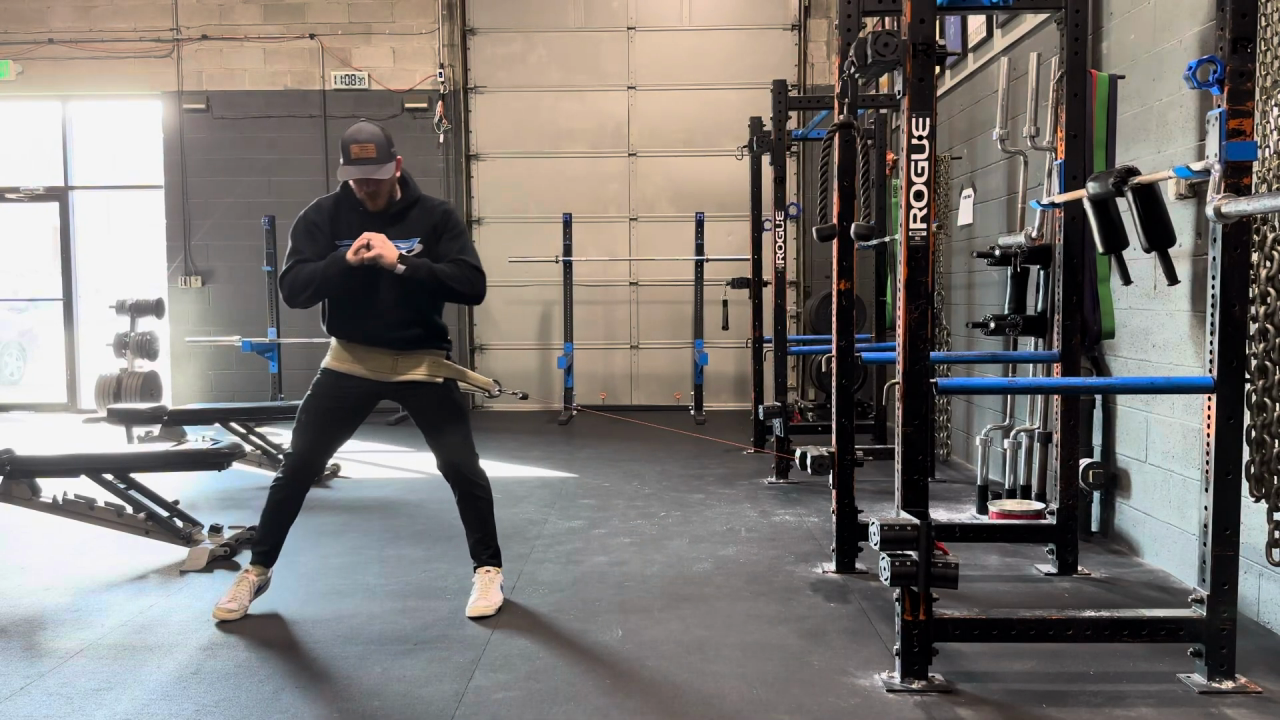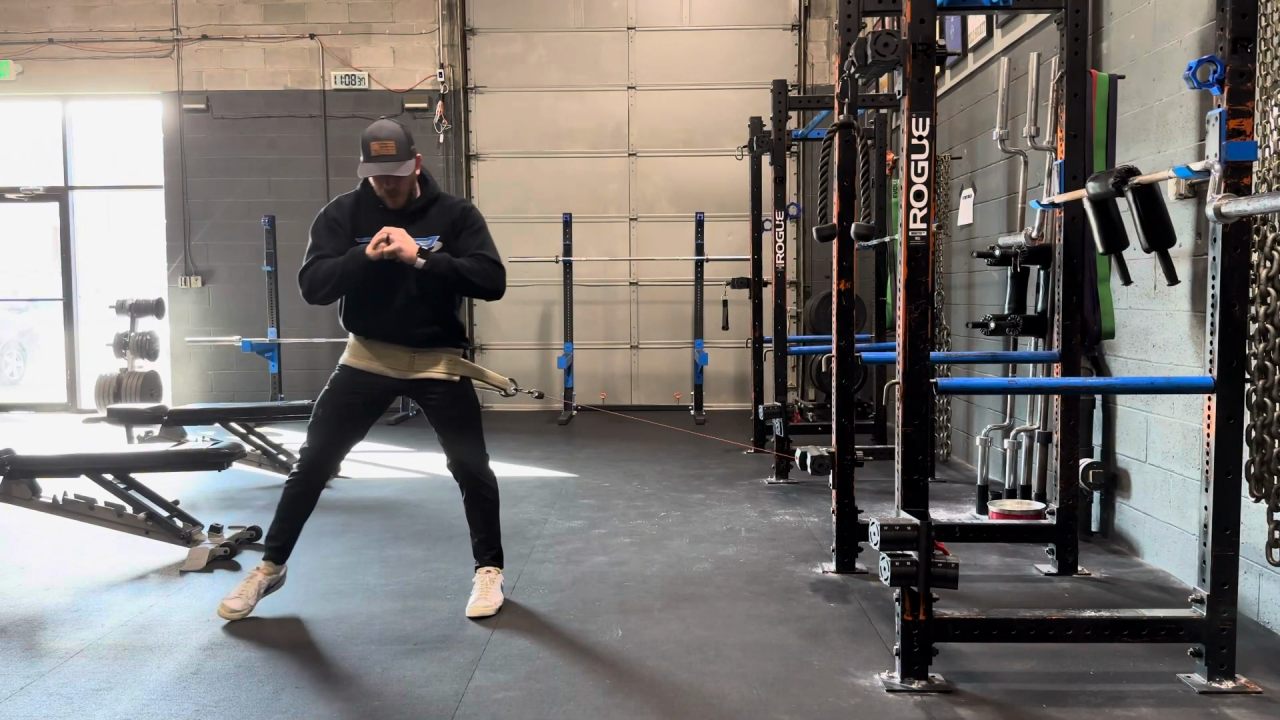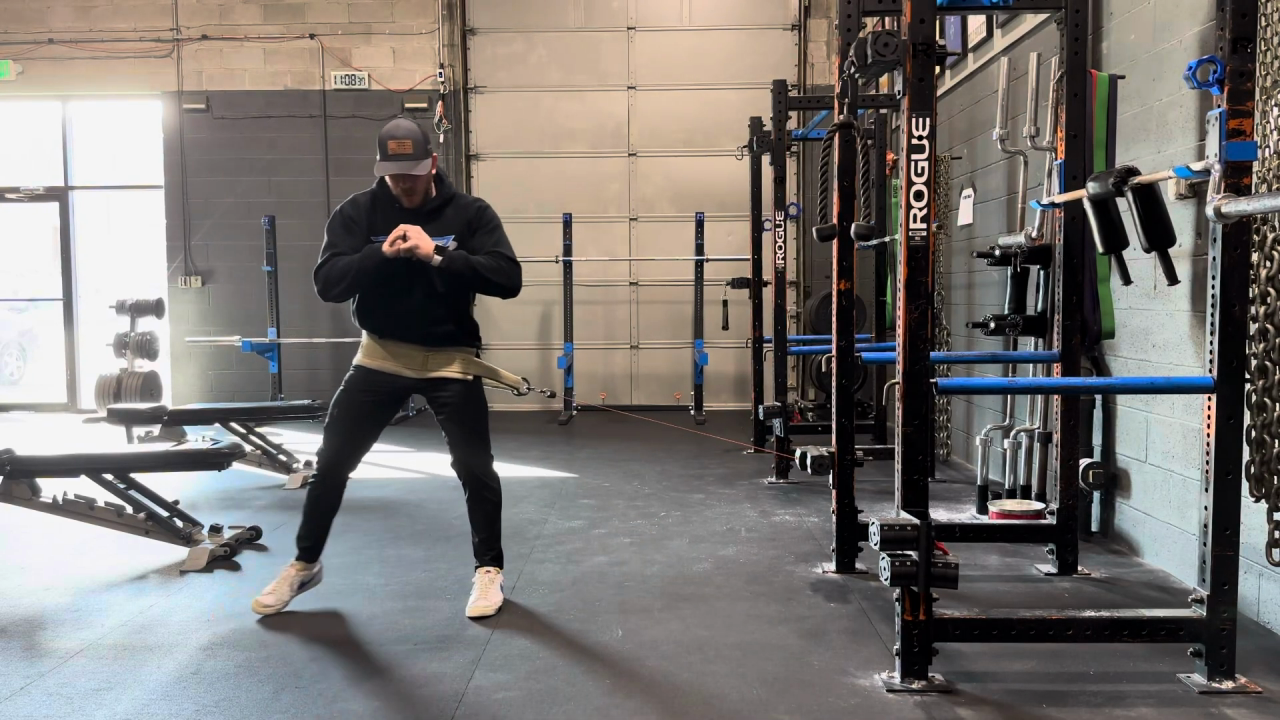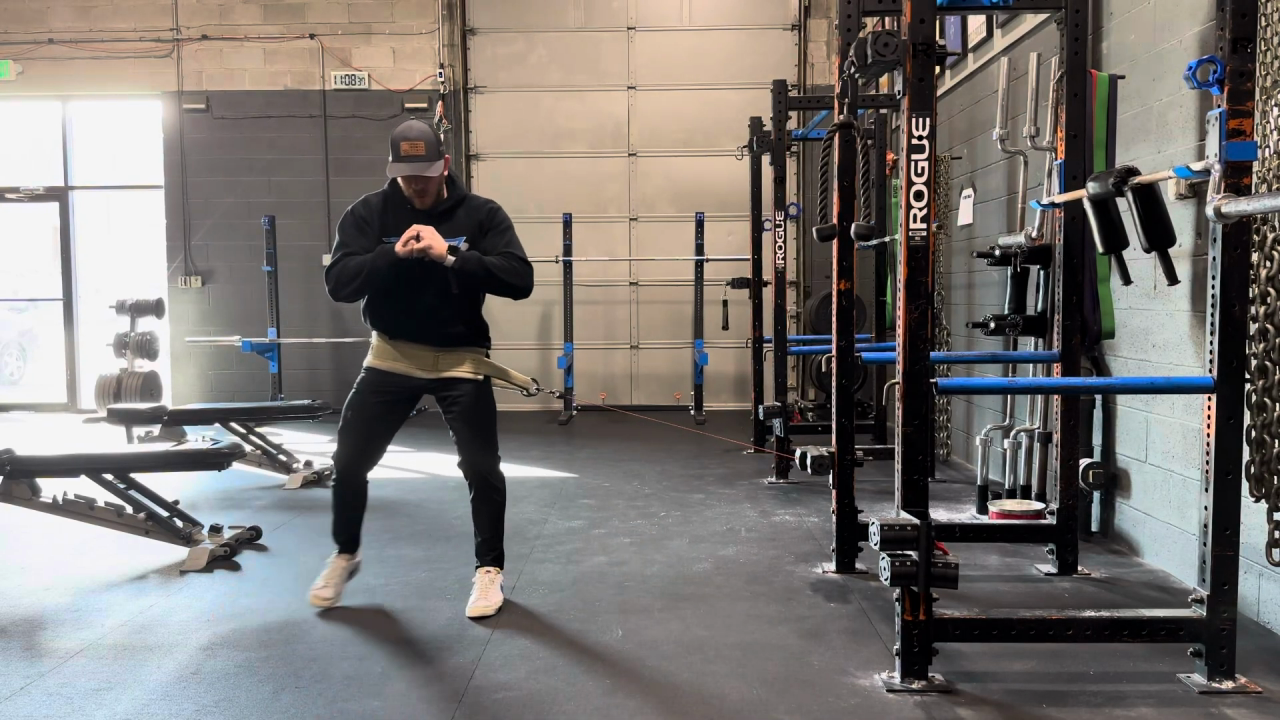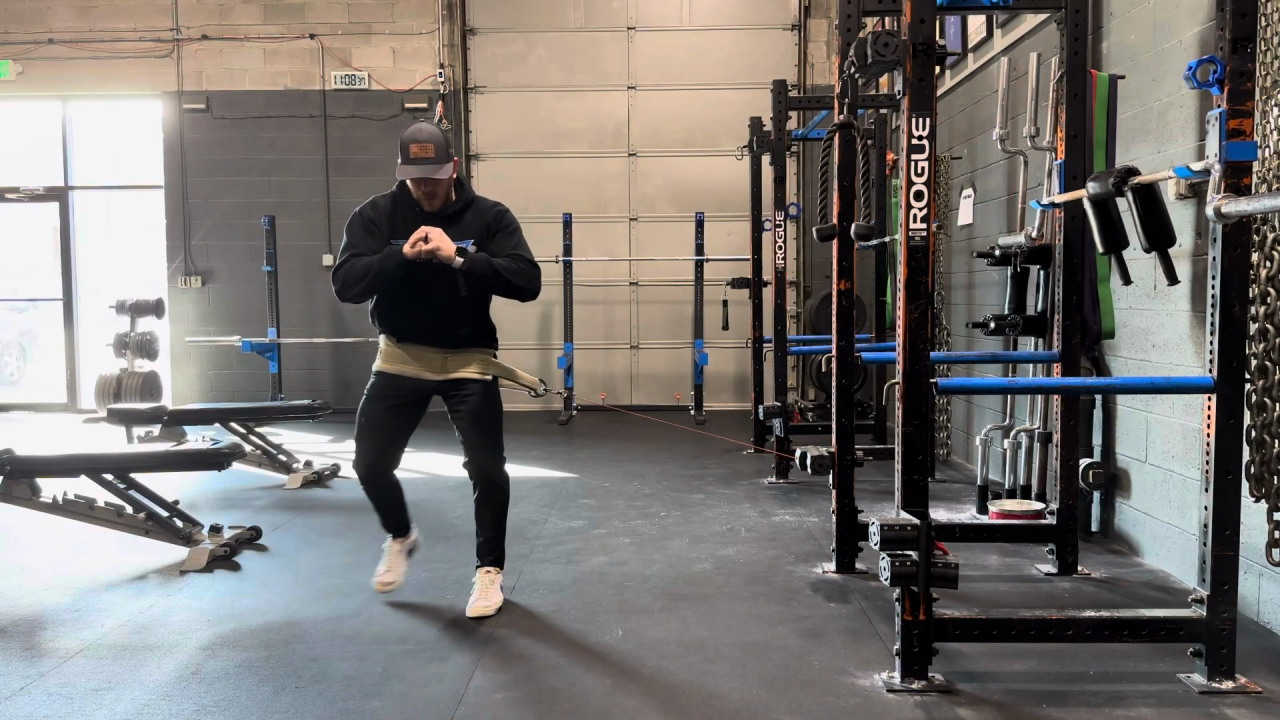
dt=0.1s
person 1, frame 1
left shoulder: (435, 216)
right shoulder: (322, 217)
left elbow: (472, 287)
right elbow: (293, 290)
left wrist: (401, 263)
right wrist: (345, 263)
left hip: (420, 361)
right hip: (350, 359)
left knee: (461, 467)
right knee: (298, 467)
left ankle: (488, 570)
right ankle: (257, 570)
person 1, frame 2
left shoulder: (454, 214)
right shoulder: (342, 214)
left elbow: (491, 281)
right elbow: (312, 287)
left wrist: (419, 258)
right wrist: (366, 255)
left hip: (436, 357)
right hip: (368, 356)
left knee: (471, 466)
right knee: (313, 462)
left ankle: (489, 570)
right ankle: (271, 567)
person 1, frame 3
left shoulder: (470, 213)
right shoulder: (358, 212)
left elbow: (508, 278)
right elbow: (328, 285)
left wrist: (437, 255)
right wrist: (383, 253)
left hip: (449, 358)
right hip: (381, 355)
left knee: (476, 468)
right knee: (331, 463)
left ankle: (488, 570)
right ankle: (304, 565)
person 1, frame 4
left shoulder: (481, 214)
right shoulder: (368, 213)
left elbow: (519, 281)
right elbow: (338, 284)
left wrist: (448, 256)
right wrist: (394, 253)
left hip: (459, 357)
right hip: (392, 355)
left knee: (480, 467)
right knee: (348, 462)
left ankle: (488, 570)
right ankle: (346, 554)
person 1, frame 5
left shoulder: (490, 217)
right shoulder: (377, 215)
left elbow: (528, 283)
right elbow: (346, 285)
left wrist: (458, 258)
right wrist: (402, 255)
left hip: (468, 359)
right hip: (401, 357)
left knee: (487, 468)
right knee: (370, 464)
left ankle: (489, 570)
right ankle: (400, 537)
